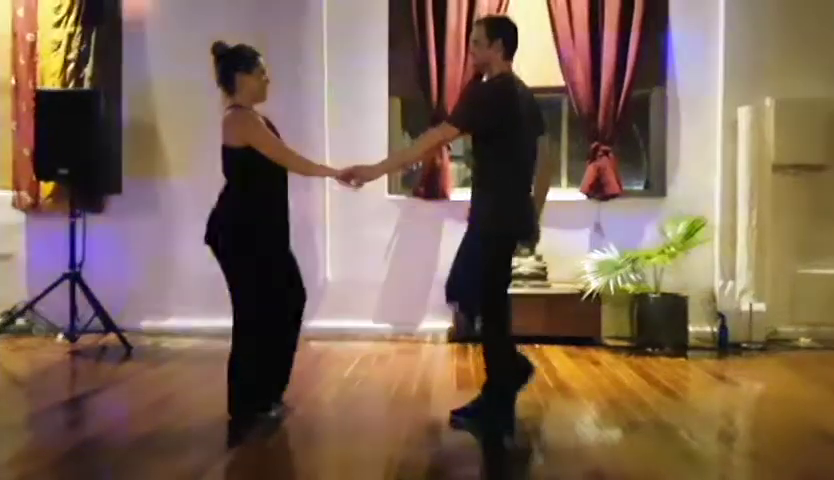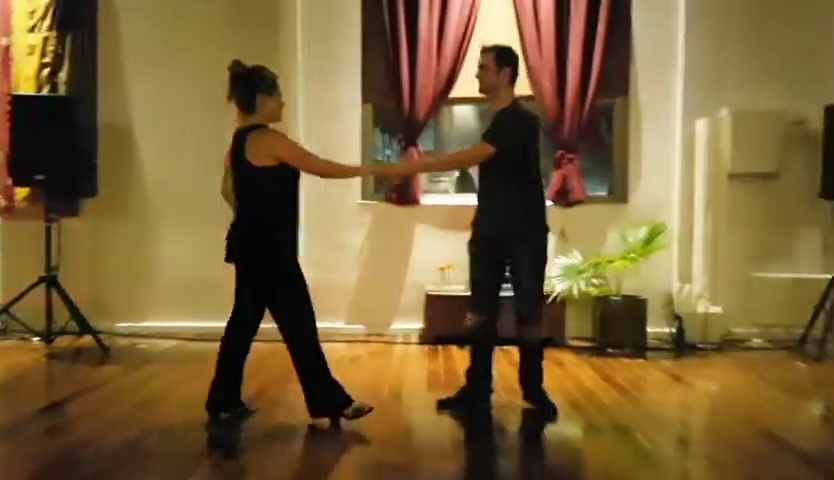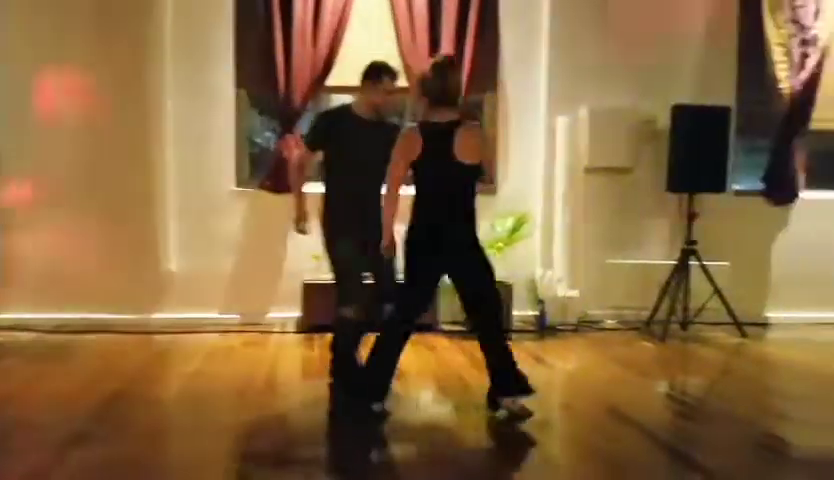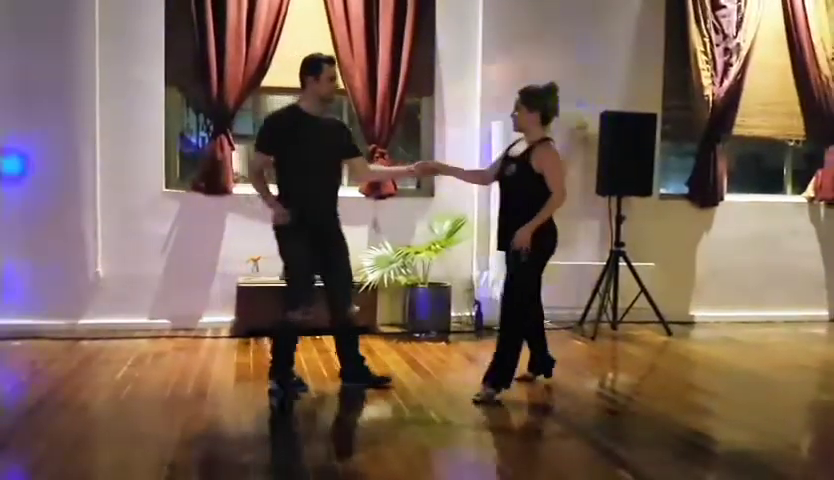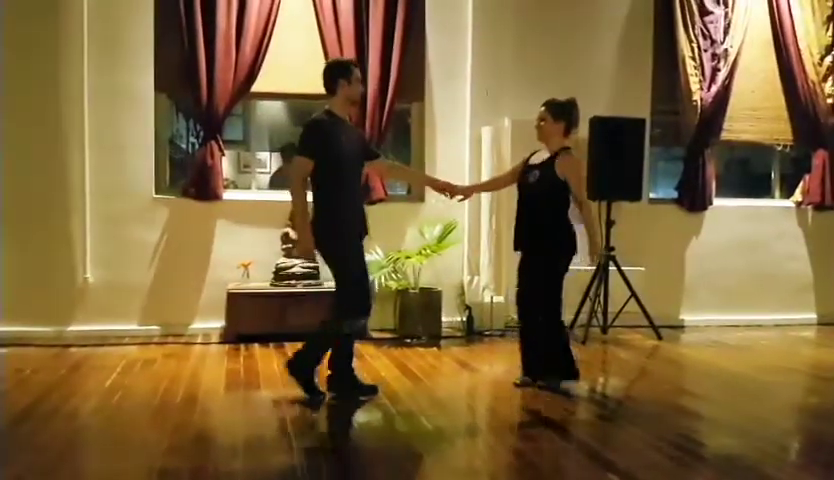
dt=1s
person 1, frame 1
left shoulder: (488, 92)
right shoulder: (523, 95)
left elbow: (436, 139)
right elbow: (542, 156)
left wrist: (376, 170)
right wrist: (533, 215)
left hip: (495, 215)
right hip: (513, 213)
left knee: (489, 302)
right knee: (488, 299)
left ankle: (497, 399)
right ankle: (510, 368)
person 1, frame 2
left shoulder: (519, 120)
right shoulder: (500, 121)
left elbow: (471, 157)
left wrist: (415, 166)
right wrist: (470, 218)
left hip: (525, 231)
right hip: (491, 229)
left knee: (528, 313)
right knee: (481, 311)
left ankle: (533, 389)
right ankle: (476, 388)
person 1, frame 3
left shoulder: (390, 131)
right shoulder: (330, 121)
right elbow: (301, 163)
right wrist: (300, 205)
left hip: (373, 222)
right hip: (340, 223)
left knee: (386, 291)
right knee: (351, 296)
left ankle: (347, 356)
right ankle: (343, 368)
person 1, frame 4
left shoulder: (337, 129)
right shoulder: (279, 122)
left elbow: (364, 171)
right elbow: (256, 170)
left wrist: (406, 170)
right wrist: (273, 203)
left hip: (328, 226)
right hip: (295, 226)
left knee: (342, 299)
right knee: (299, 300)
left ankle: (353, 369)
right ankle: (281, 371)
person 1, frame 5
left shoulder: (353, 134)
right shoulder: (319, 127)
left elbow: (388, 168)
right elbow: (297, 180)
left wrist: (433, 182)
right wrist: (304, 233)
left hip: (349, 232)
right hip: (332, 232)
left knee: (355, 304)
right knee: (356, 305)
left ankle: (341, 374)
right ankle: (304, 363)
person 2, frame 1
left shoulder: (251, 119)
right shoulder: (240, 118)
right elbow: (285, 158)
right wrist: (333, 172)
left hip: (255, 229)
right hip: (240, 231)
left knee: (288, 298)
right knee: (253, 311)
left ankle: (262, 395)
right ankle: (247, 404)
person 2, frame 2
left shoulder: (240, 140)
right shoulder: (268, 140)
left elbow: (231, 191)
right elbow: (322, 169)
right wrist: (371, 170)
left hip: (250, 242)
right hip: (269, 246)
left knee: (245, 319)
right knee: (298, 322)
left ankle: (223, 402)
right ankle: (330, 403)
person 2, frame 3
left shoulder: (410, 136)
right shoulder: (472, 134)
left elbow: (392, 190)
left wrist: (388, 234)
left hip: (422, 240)
right hip: (459, 240)
left knee: (406, 314)
right knee: (487, 315)
left ankle: (374, 392)
right ankle: (504, 395)
person 2, frame 4
left shoulder: (545, 151)
right shoulder: (515, 148)
left elbow: (558, 195)
right elbow: (486, 177)
left wrist: (529, 228)
right wrist: (444, 169)
left hip: (534, 239)
right hip: (517, 238)
left knee: (514, 303)
right knee: (526, 301)
left ankle: (497, 379)
right ankle: (540, 363)
person 2, frame 5
left shoulder: (566, 160)
right shoulder: (534, 158)
left elbow: (582, 202)
right elbow: (504, 180)
left wrist: (593, 240)
right wrist: (473, 189)
left hip: (555, 245)
right hip: (533, 244)
left knee: (544, 306)
right knee: (528, 305)
left ankle: (561, 369)
right ankle: (539, 369)
